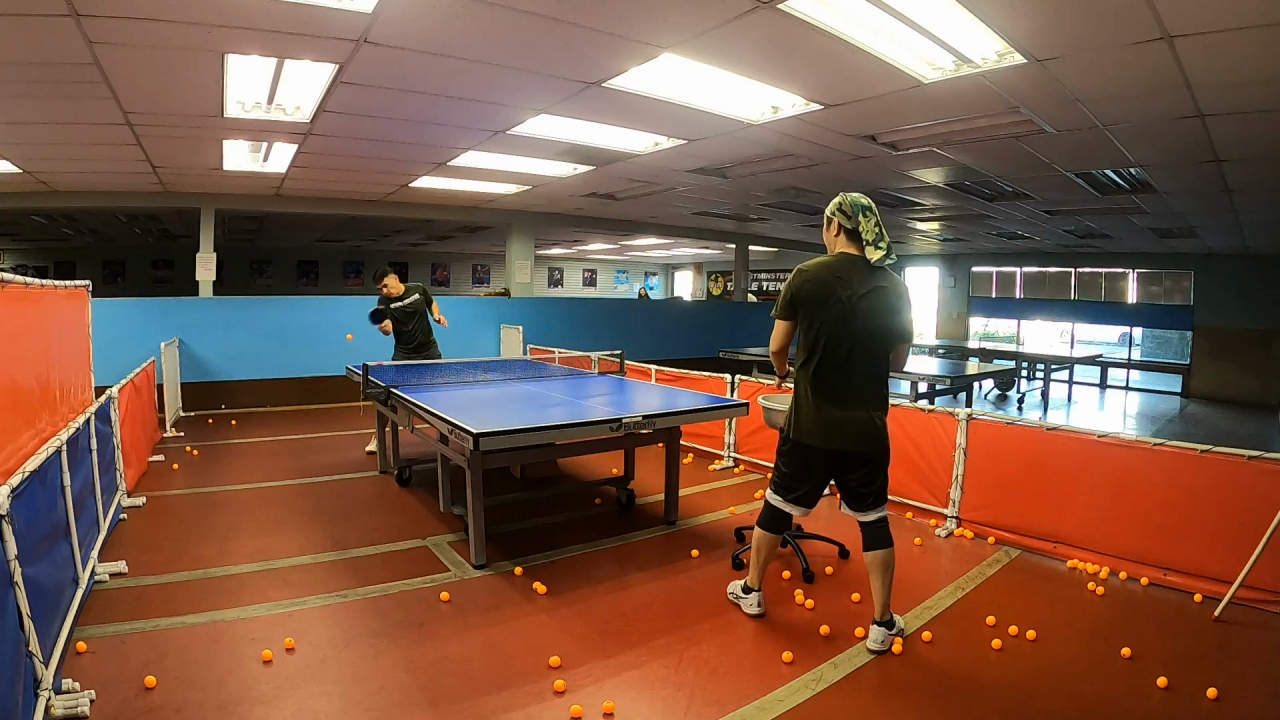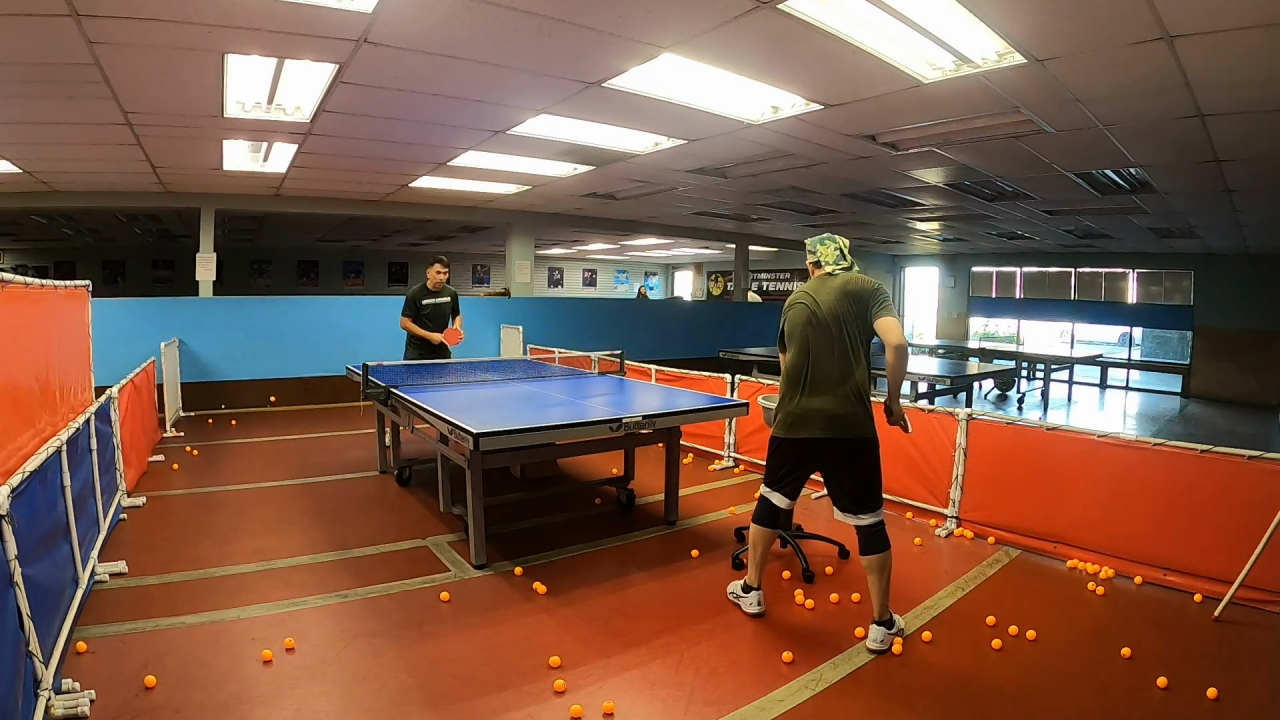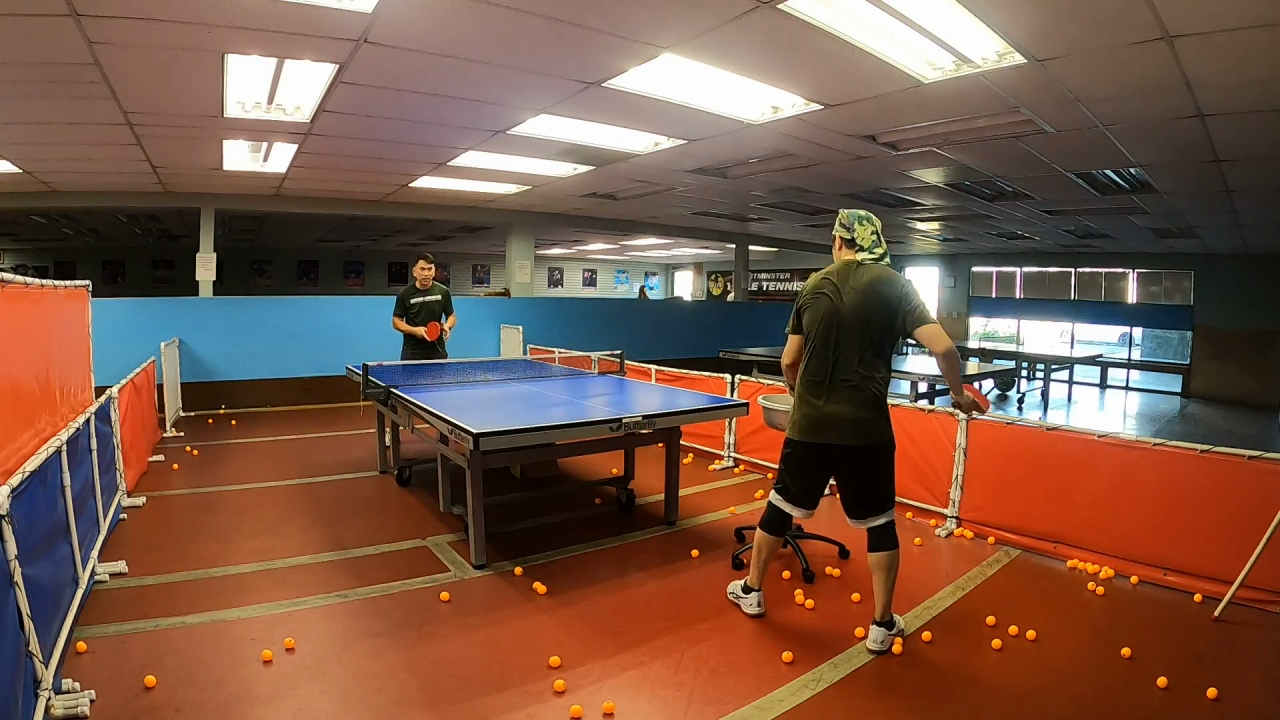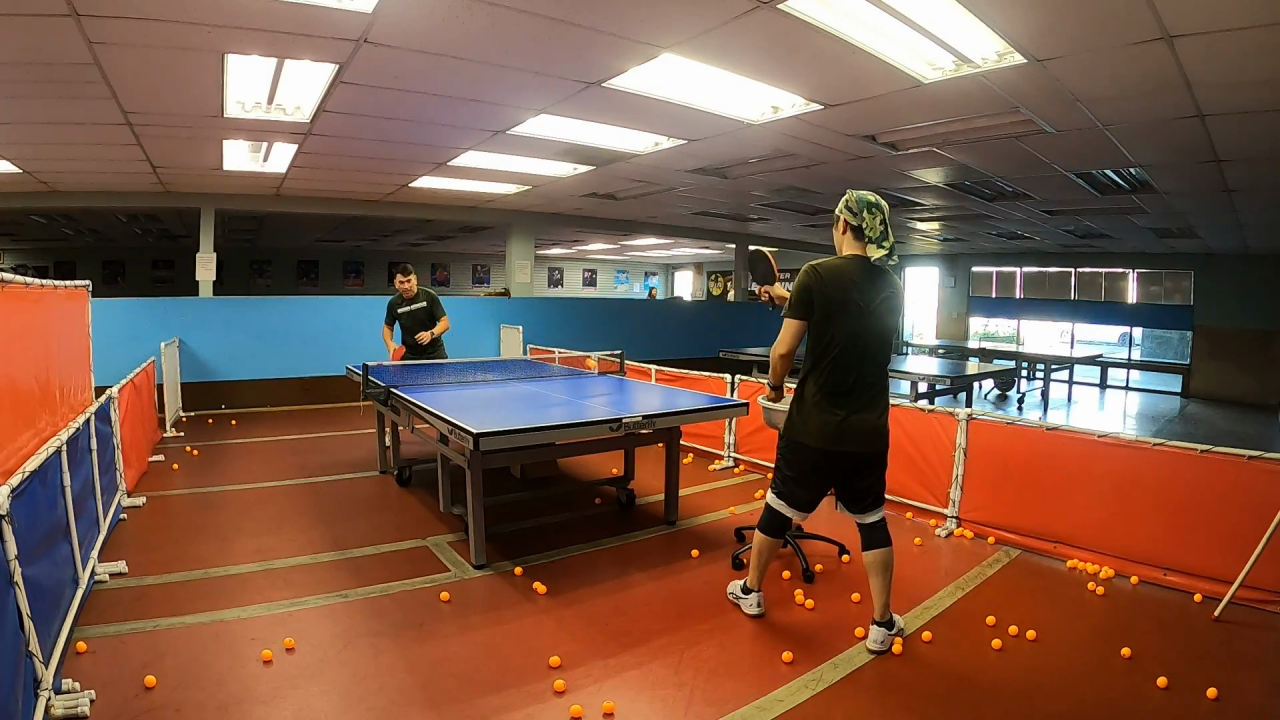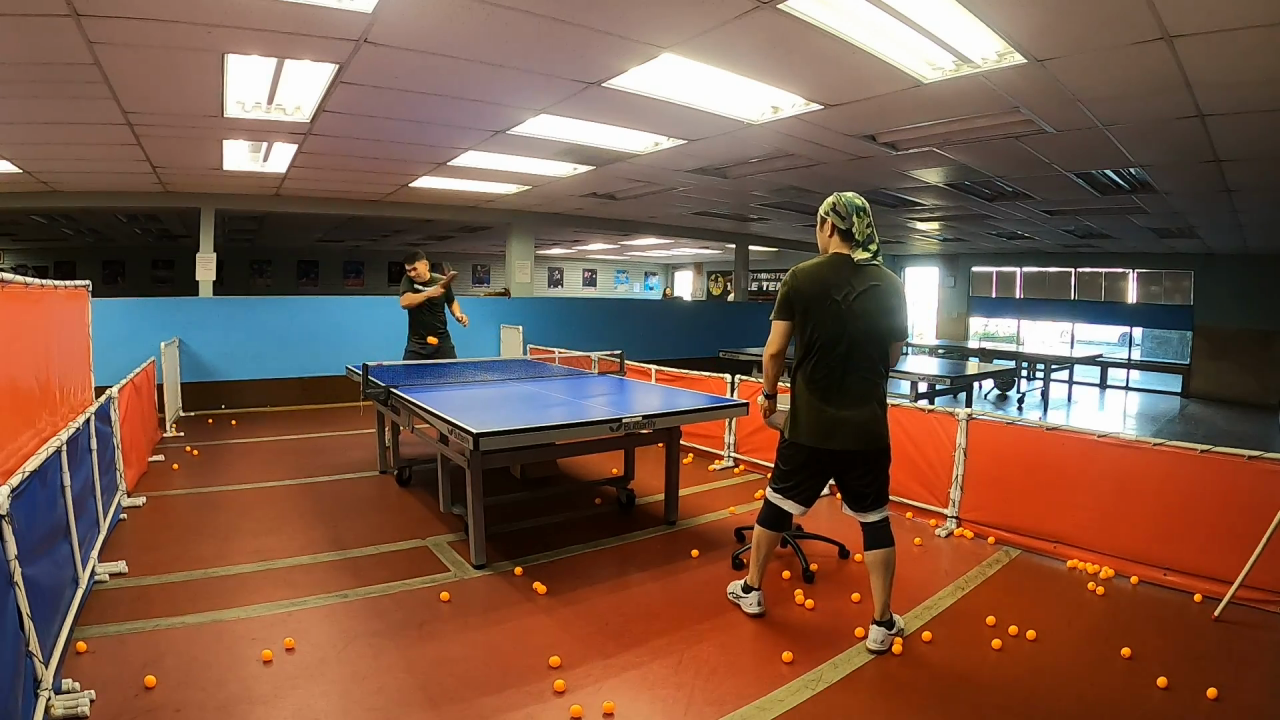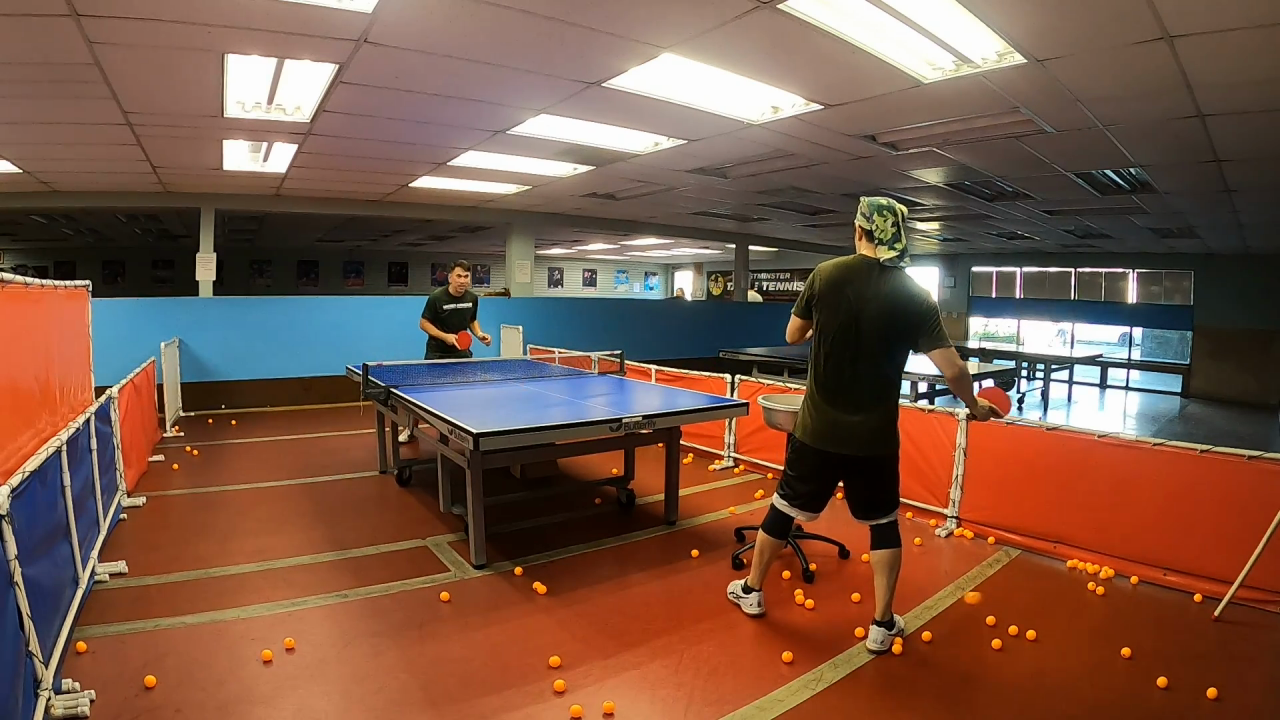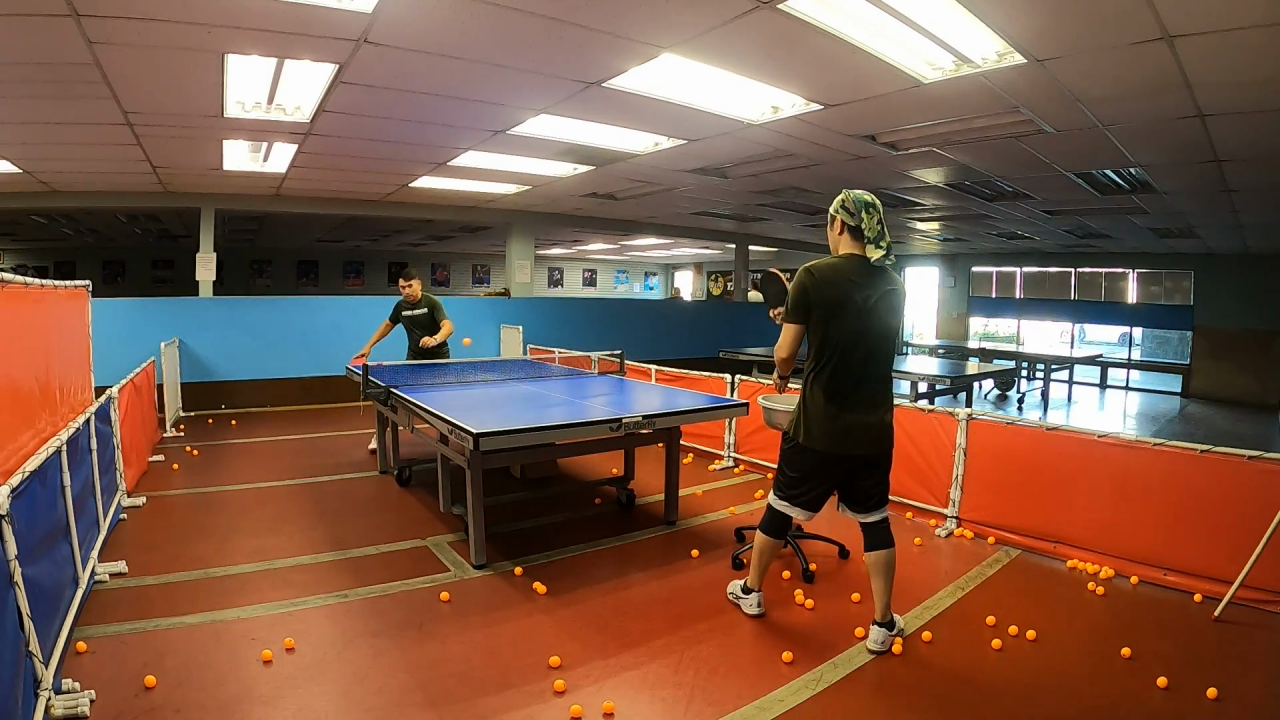
dt=0.7s
person 1, frame 1
left shoulder: (808, 275)
right shoulder: (894, 288)
left elbow: (777, 347)
right elbow: (897, 359)
left wrist: (784, 371)
left hip: (810, 424)
right hip: (866, 428)
left knee: (778, 506)
right knee: (873, 520)
left ankle: (752, 590)
right ankle: (882, 624)
person 1, frame 2
left shoulder: (795, 299)
right shoulder: (867, 287)
right elbow: (896, 343)
right wrist: (893, 400)
left hip: (793, 420)
right hip: (849, 423)
left knee: (771, 501)
right knee: (869, 520)
left ankle: (751, 589)
right ankle: (882, 624)
person 1, frame 3
left shoulder: (814, 285)
right shoulder: (893, 285)
left elbow: (789, 360)
right elbow: (943, 348)
right wrist: (959, 393)
left hip: (809, 423)
right hip: (865, 426)
left knee: (781, 506)
right knee: (879, 523)
left ankle: (751, 590)
right ankle: (881, 624)
person 1, frame 4
left shoulder: (817, 274)
right shoulder: (891, 287)
left elbow: (785, 349)
left wrist: (775, 387)
right wrist: (787, 296)
left hip: (813, 425)
right hip: (868, 430)
left knee: (780, 507)
right knee: (872, 520)
left ankle: (750, 591)
right ankle: (882, 624)
person 1, frame 5
left shoulder: (801, 278)
right shoulder: (890, 285)
left elbow: (775, 350)
right elbow: (892, 357)
left wrist: (768, 393)
left hip: (809, 423)
right hip: (866, 427)
left knee: (778, 504)
right knee: (874, 519)
left ankle: (751, 589)
right ankle: (882, 624)
person 1, frame 6
left shoulder: (826, 273)
right shoulder: (914, 295)
left elbow: (794, 335)
right elbow: (953, 371)
right wrist: (976, 405)
left hip: (817, 426)
right hip: (874, 435)
left knee: (785, 508)
right knee: (884, 524)
left ankle: (751, 590)
right ankle: (883, 626)
person 1, frame 7
left shoulder: (814, 276)
right shoulder: (893, 286)
left elbow: (786, 352)
left wrist: (781, 374)
left hip: (819, 427)
right hip: (873, 430)
left knee: (782, 508)
right knee: (875, 521)
left ankle: (751, 591)
right ankle: (883, 625)
